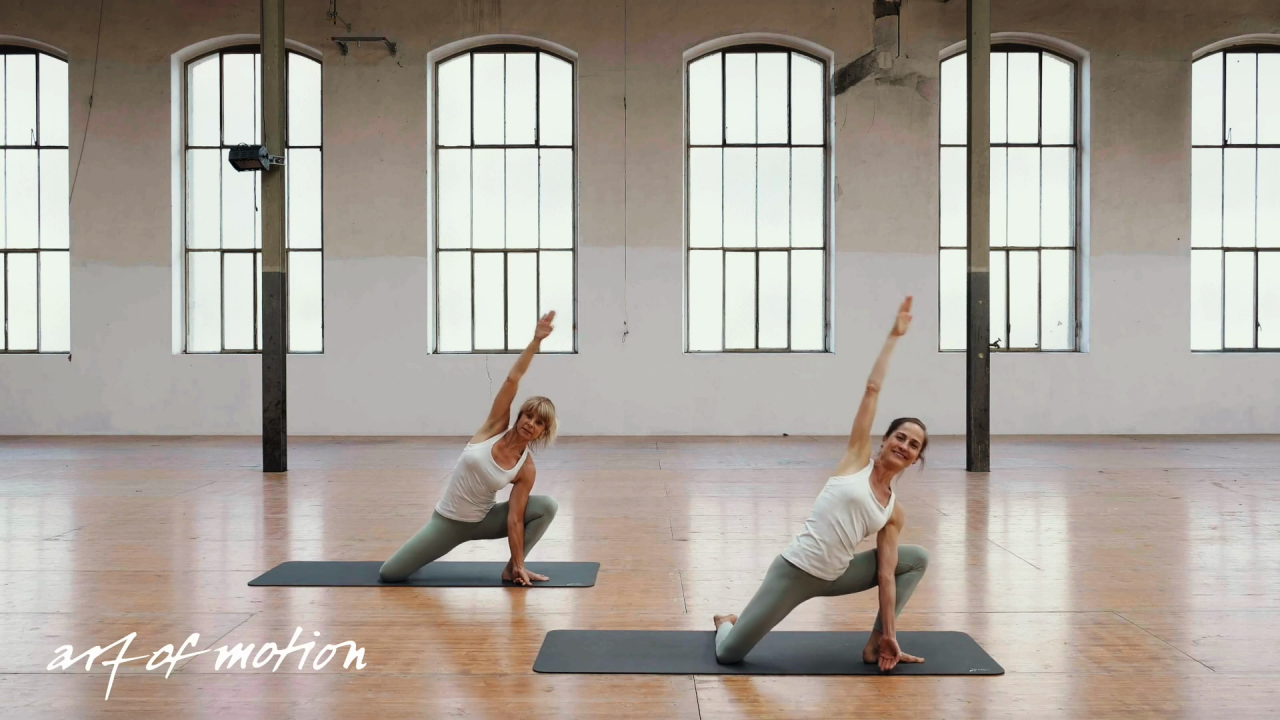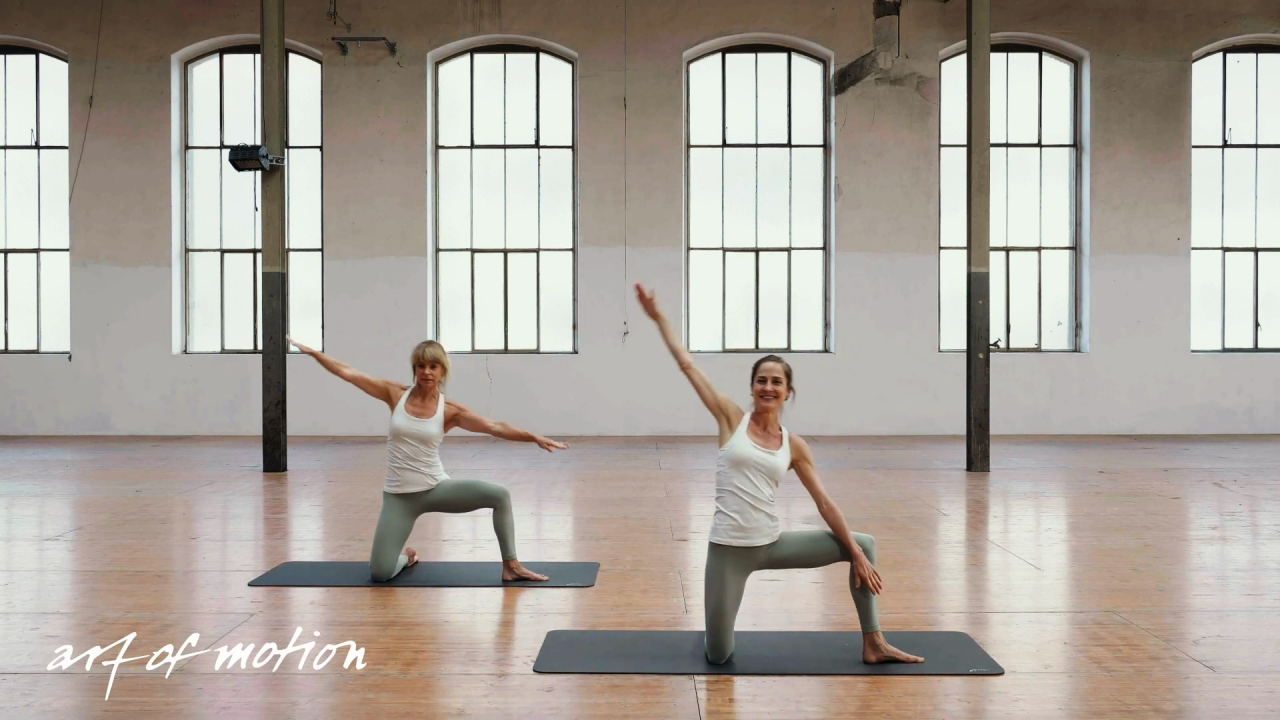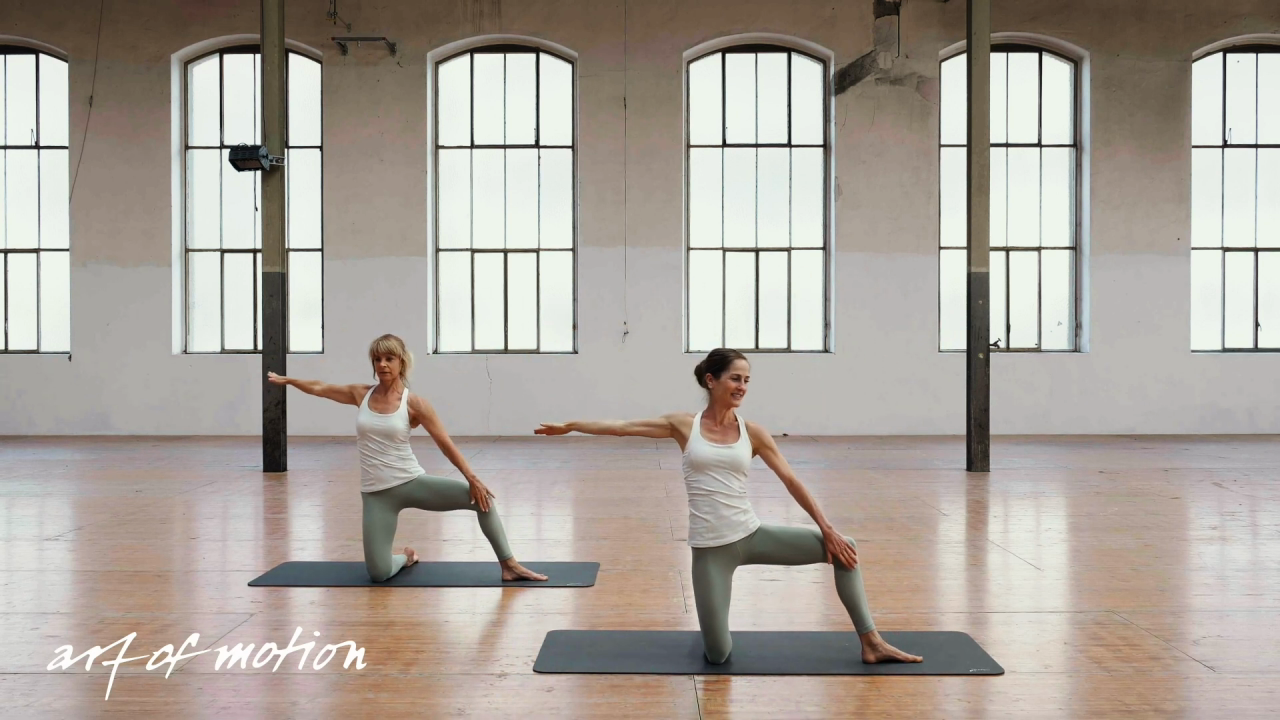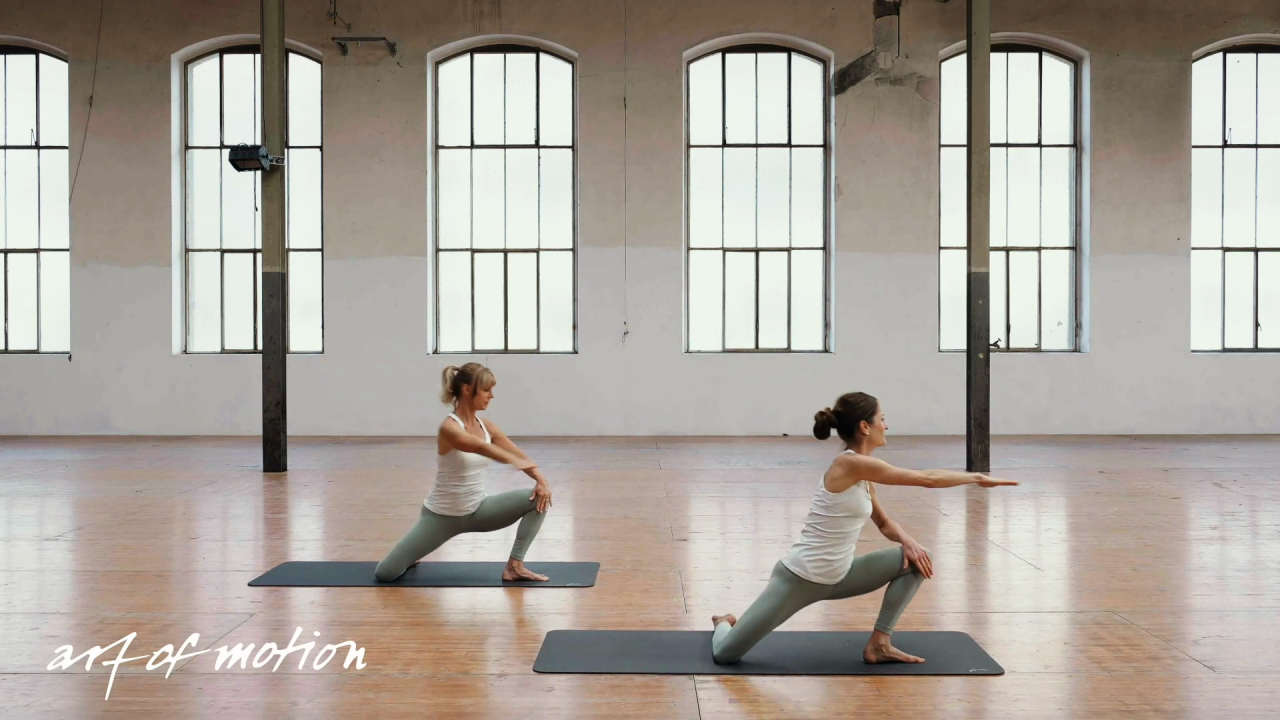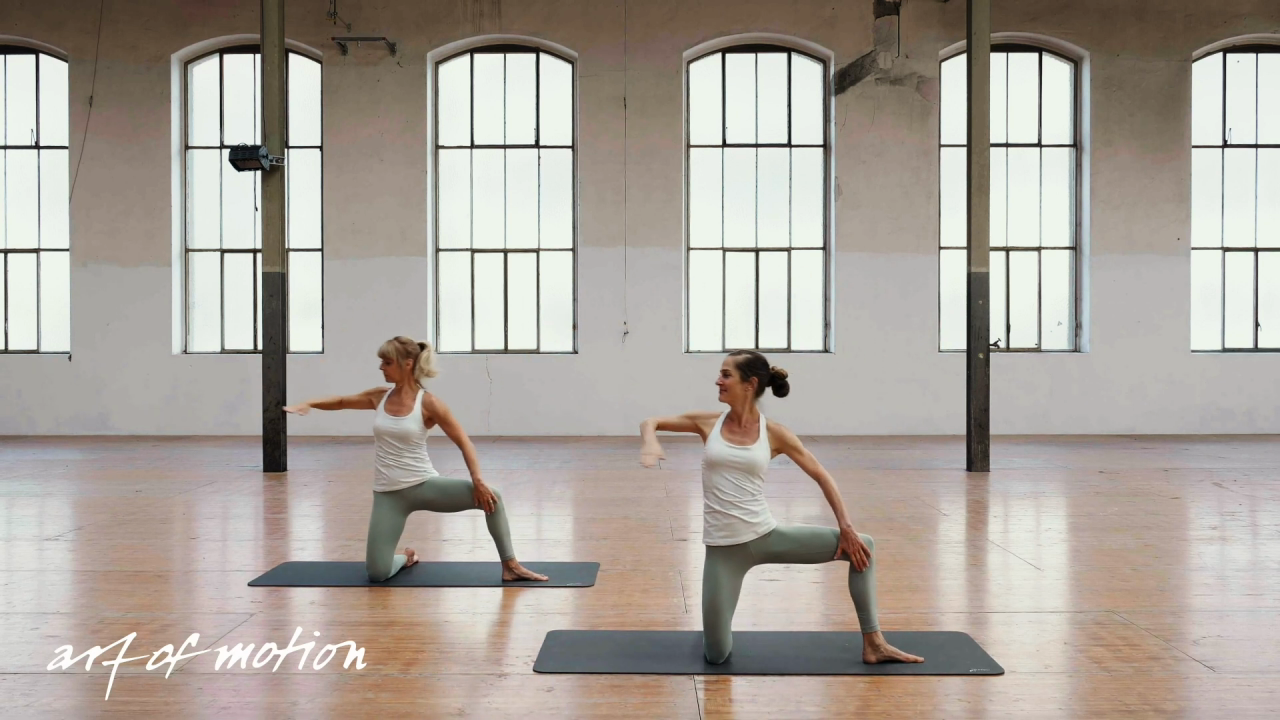
dt=1s
person 1, frame 1
left shoulder: (895, 512)
right shoulder: (858, 459)
left elbow: (886, 573)
right elbow: (872, 389)
left wrist: (889, 632)
right wrist: (894, 336)
left hip: (832, 578)
right hip: (794, 571)
left knee: (917, 559)
right knee: (729, 655)
left ankle: (876, 644)
right ankle: (726, 623)
person 1, frame 2
left shoulder: (794, 446)
right shoulder: (732, 419)
left elbow: (824, 503)
right elbow: (688, 366)
left wrist: (857, 557)
right wrist: (659, 318)
left hip: (772, 545)
right hip: (728, 550)
left knee: (863, 545)
right knee: (718, 655)
left ankle: (873, 645)
right ankle: (718, 627)
person 1, frame 3
left shoulder: (752, 432)
right shoulder: (684, 425)
left elbow: (791, 481)
right elbow: (621, 427)
left wrist: (827, 529)
right wrist: (570, 426)
left hip: (752, 536)
right hip: (711, 548)
left knee: (842, 549)
right knee: (718, 655)
left ankle: (872, 644)
right ankle: (714, 625)
person 1, frame 4
left shoulder: (864, 476)
right shoulder: (850, 463)
left elbow: (883, 523)
right elbow: (925, 479)
left wrist: (908, 541)
right wrist: (977, 477)
left hip: (836, 578)
right hip: (799, 578)
left knee: (915, 558)
right knee: (725, 655)
left ankle: (878, 644)
right ankle: (726, 624)
person 1, frame 5
left shoulder: (774, 433)
right shoulder: (708, 422)
left elbow: (822, 477)
right elbow: (650, 422)
left wrist: (847, 529)
right wrist: (651, 441)
left hip: (767, 536)
right hip: (724, 548)
left knee: (861, 546)
right knee: (716, 655)
left ankle: (874, 644)
right ankle: (717, 624)
person 2, frame 1
left shoulder: (526, 469)
right shoulder: (495, 428)
left elbow: (514, 519)
right elbow: (512, 380)
left wrist: (519, 563)
right wrist: (536, 340)
left hip: (483, 521)
right hip: (448, 522)
left knee: (547, 506)
right knee: (388, 575)
left ankle: (512, 569)
right ankle: (419, 554)
person 2, frame 2
left shoulder: (450, 411)
right shoulder: (396, 394)
left elbow: (494, 427)
right elbow: (348, 372)
left wrist: (535, 437)
right wrist: (311, 351)
left hip: (436, 489)
right hip: (398, 496)
left knee: (499, 495)
right knee: (380, 574)
left ankle: (511, 567)
right ankle: (406, 556)
person 2, frame 3
left shoulder: (415, 403)
right shoulder: (361, 394)
left elbow: (445, 443)
right elbow: (320, 388)
left wrist: (473, 479)
right wrist: (287, 380)
left hip: (412, 483)
right hip: (377, 494)
left knee: (480, 498)
right knee: (378, 574)
left ankle: (509, 566)
right ankle: (406, 557)
person 2, frame 4
left shoulder: (487, 427)
right shoulder: (448, 427)
left elbow: (518, 454)
right elbow: (482, 448)
left wrist: (541, 480)
right wrist: (515, 461)
left hip: (477, 511)
right hip: (442, 516)
left knee: (537, 499)
right knee: (385, 575)
left ankle: (514, 566)
right ankle: (410, 557)
person 2, frame 5
left shoulder: (429, 403)
right shoulder: (377, 397)
left elbow: (463, 442)
right elbow: (338, 402)
left wrist: (478, 480)
right wrist: (308, 404)
left hip: (424, 486)
right hip: (388, 494)
left knee: (489, 496)
right knee: (377, 574)
left ankle: (511, 566)
right ankle: (406, 557)
